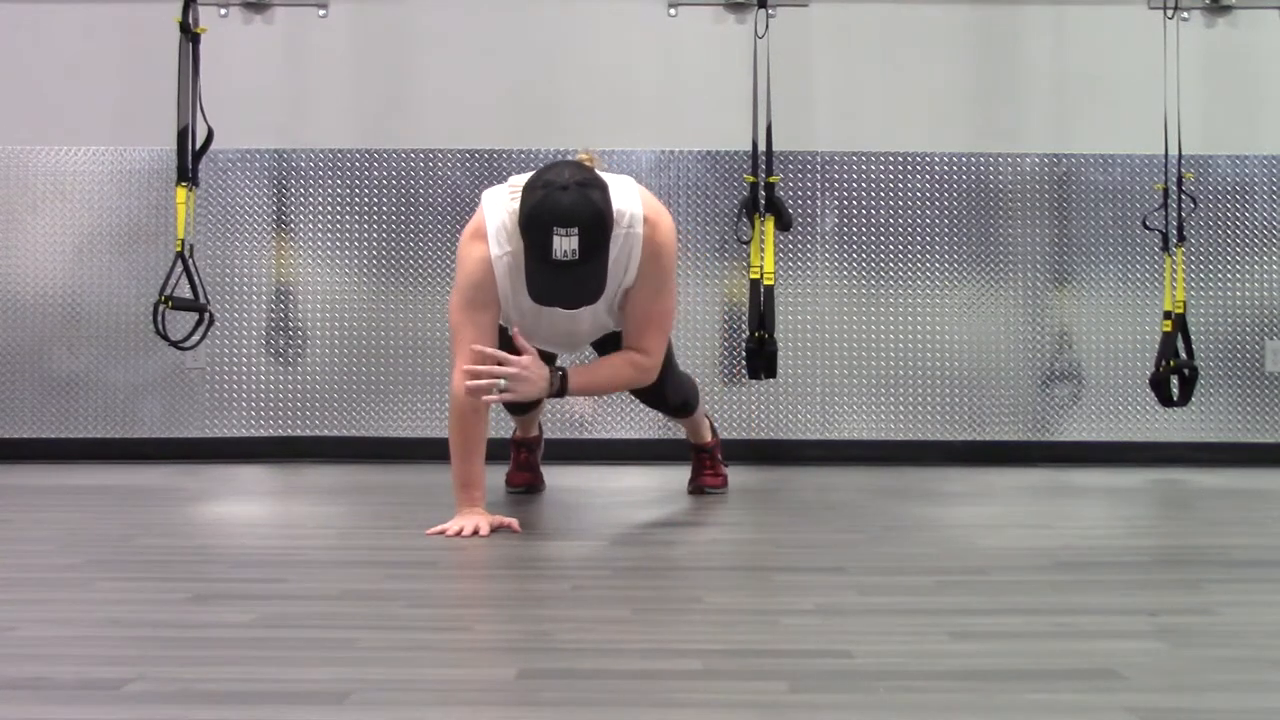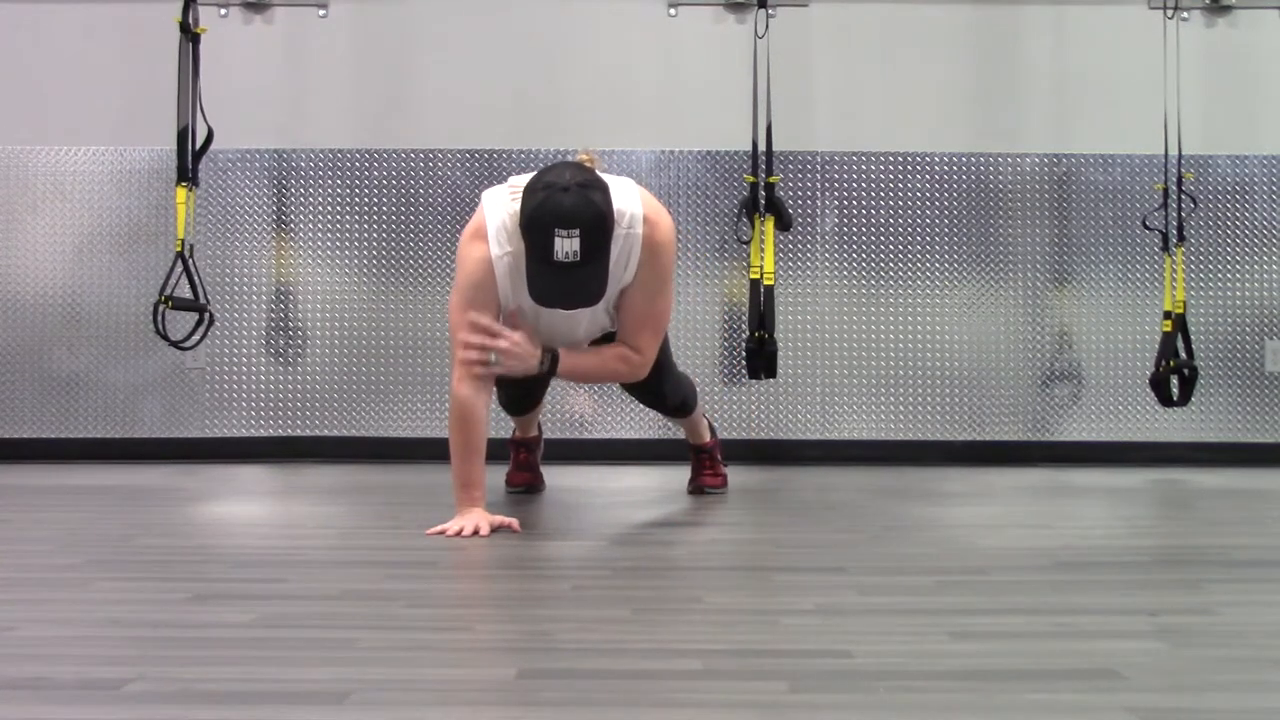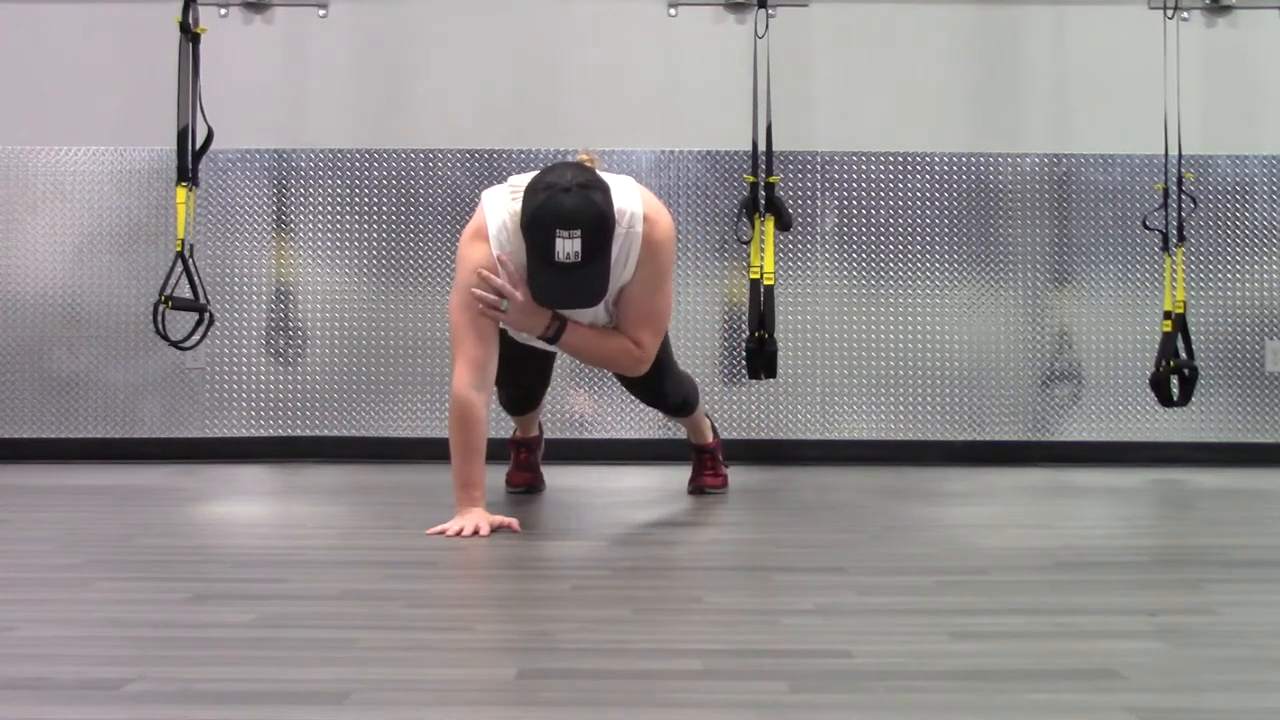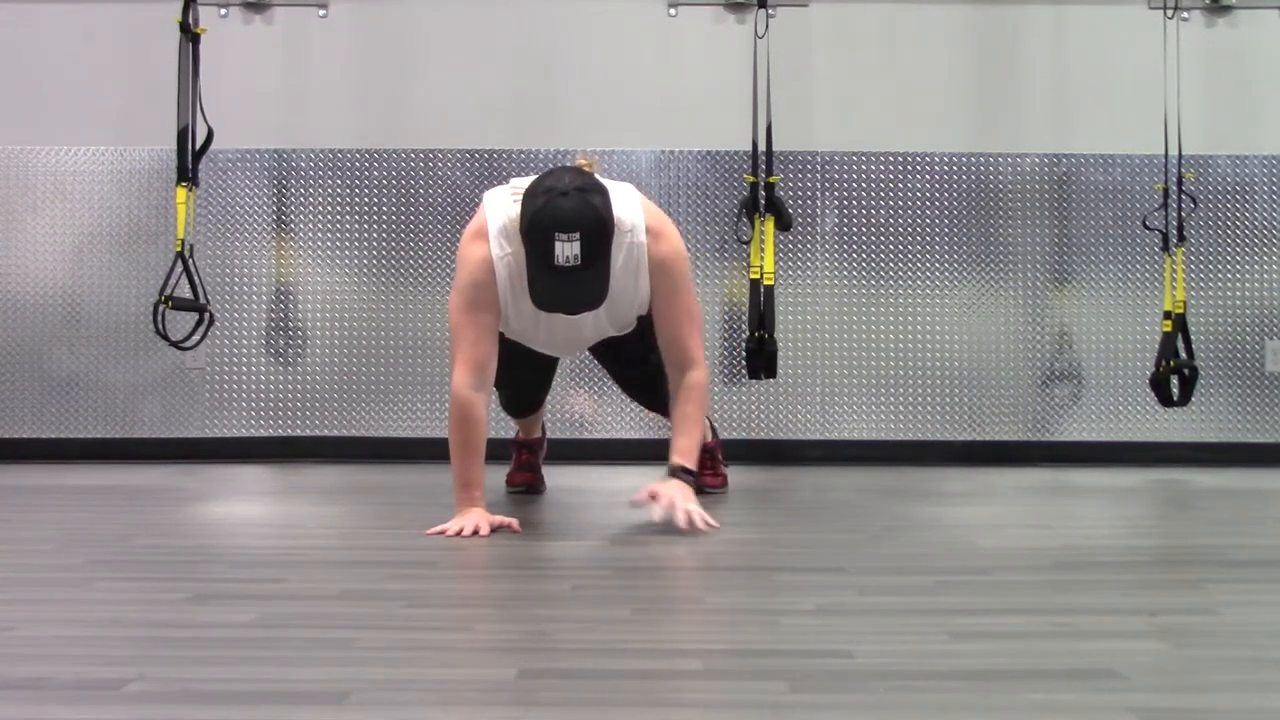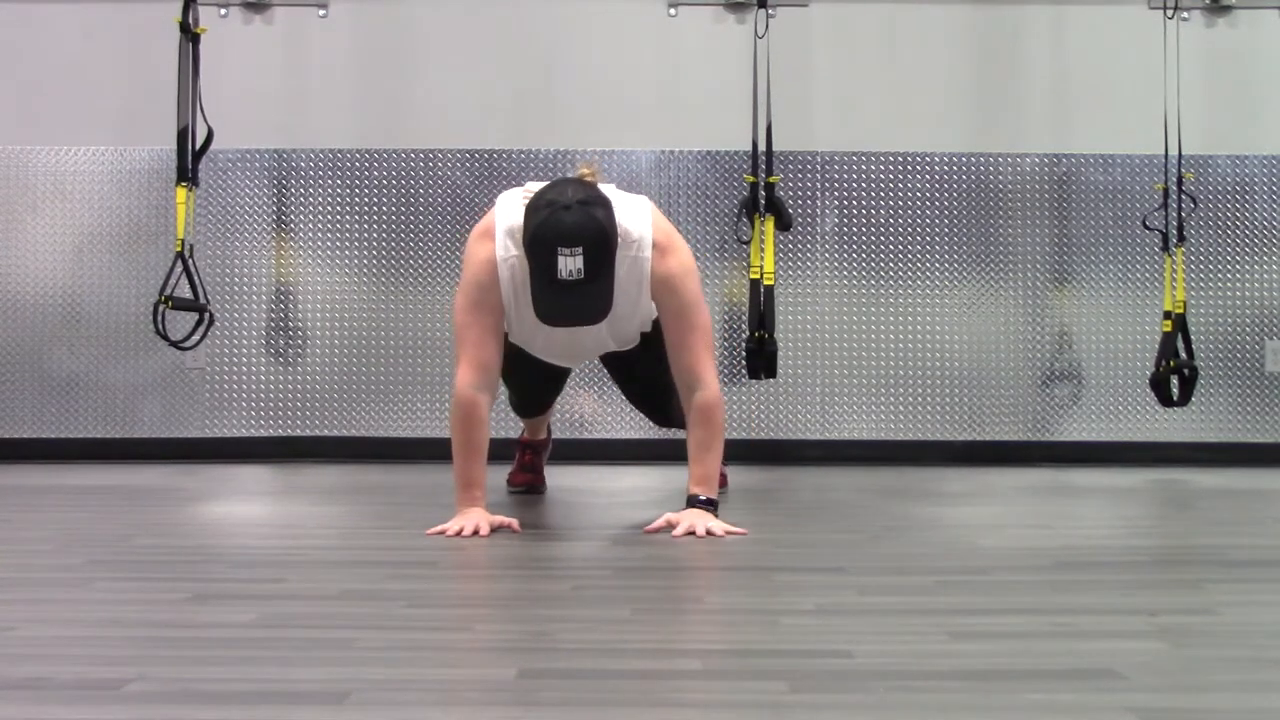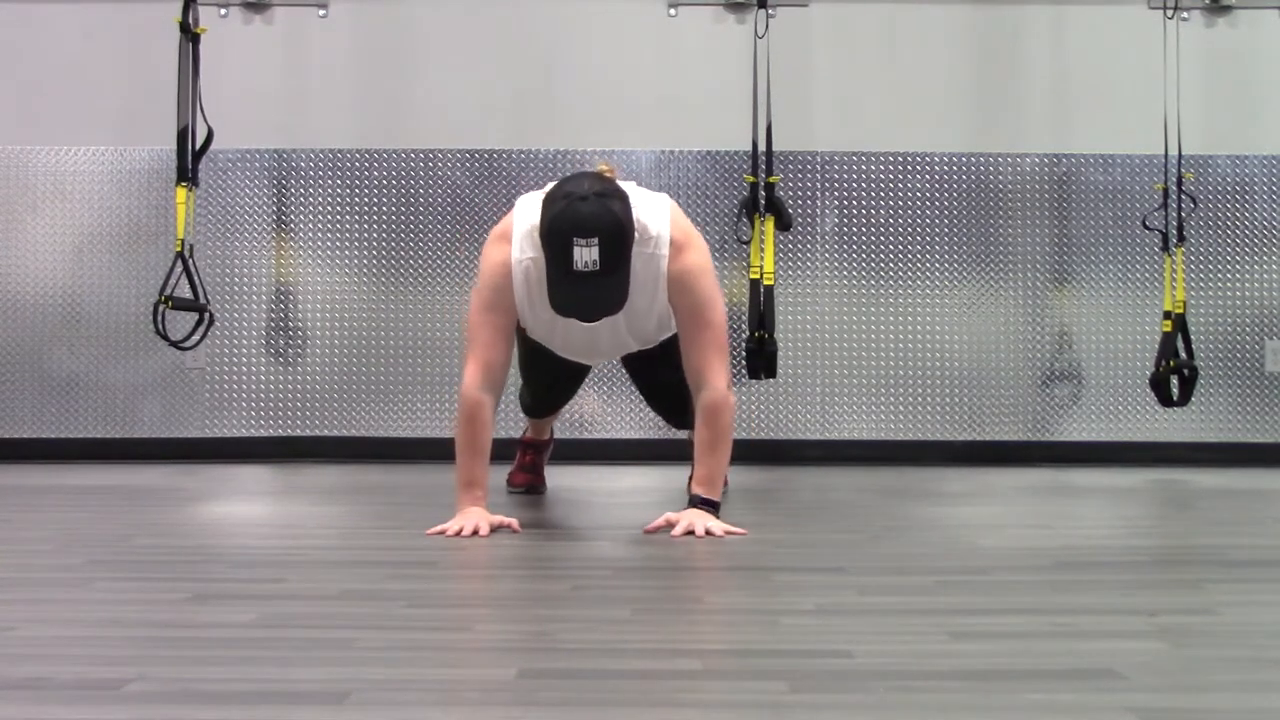
dt=0.3s
person 1, frame 1
left shoulder: (650, 225)
right shoulder: (485, 238)
left elbow: (645, 361)
right elbow: (469, 377)
left wrist: (553, 381)
right wrist: (470, 505)
left knee: (659, 384)
right knee: (513, 383)
left ankle: (704, 439)
right ankle: (526, 439)
person 1, frame 2
left shoulder: (650, 226)
right shoulder: (485, 238)
left elbow: (636, 358)
right elbow: (470, 378)
left wrist: (543, 359)
right wrist: (470, 505)
left knee: (656, 384)
right knee: (515, 383)
left ankle: (702, 438)
right ankle: (525, 439)
person 1, frame 3
left shoulder: (649, 225)
right shoulder: (486, 237)
left elbow: (639, 356)
right elbow: (470, 380)
left wrist: (549, 325)
right wrist: (470, 505)
left knee: (659, 384)
right knee: (516, 383)
left ankle: (705, 440)
right ankle: (526, 440)
person 1, frame 4
left shoulder: (653, 236)
right shoulder: (486, 240)
left elbow: (689, 368)
right elbow: (469, 382)
left wrist: (680, 475)
right wrist: (470, 505)
left knee: (655, 388)
right knee: (517, 390)
left ankle: (705, 441)
right ankle: (529, 441)
person 1, frame 5
left shoulder: (660, 248)
right shoulder: (492, 244)
left elbow: (701, 386)
right elbow: (473, 384)
left wrist: (701, 502)
right wrist: (470, 505)
left knee: (664, 404)
right knee: (529, 396)
left ankle: (707, 452)
right ankle: (533, 441)
person 1, frame 6
left shoulder: (677, 245)
right shoulder: (509, 245)
left elbow: (713, 385)
right elbow: (480, 383)
left wrist: (704, 503)
right wrist: (471, 504)
left knee: (682, 407)
left ankle: (707, 449)
right ankle: (534, 442)
